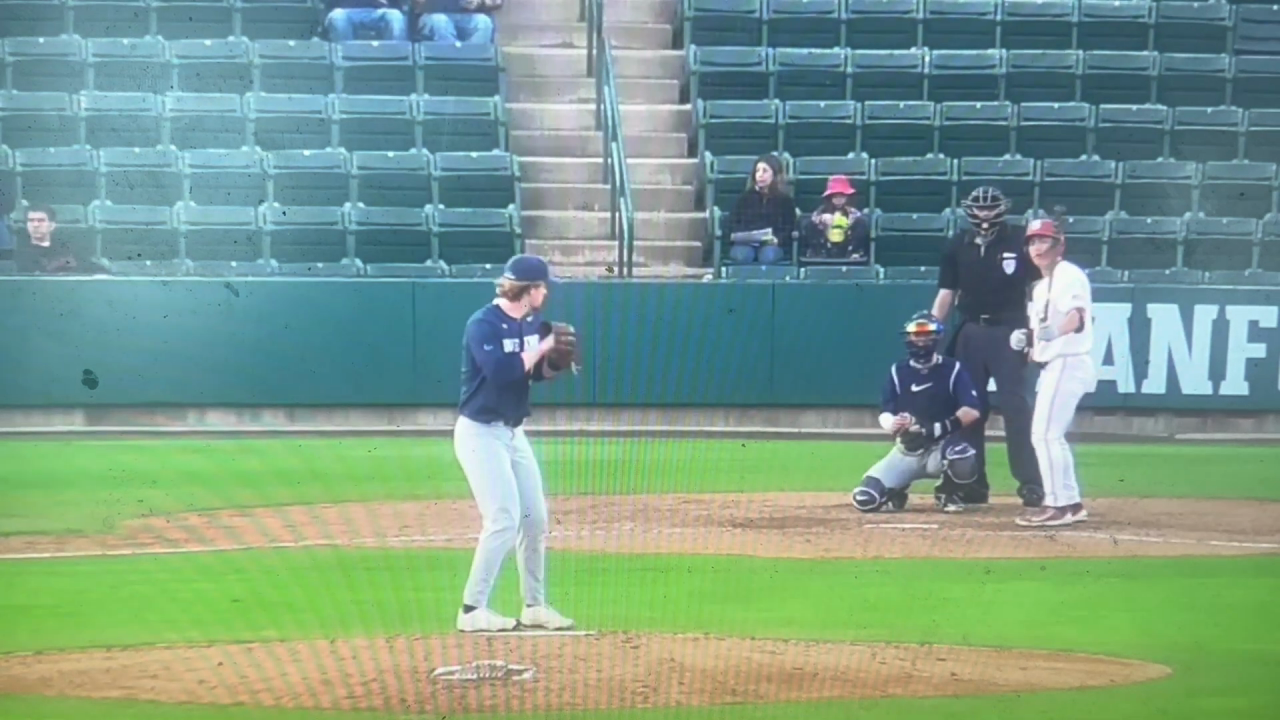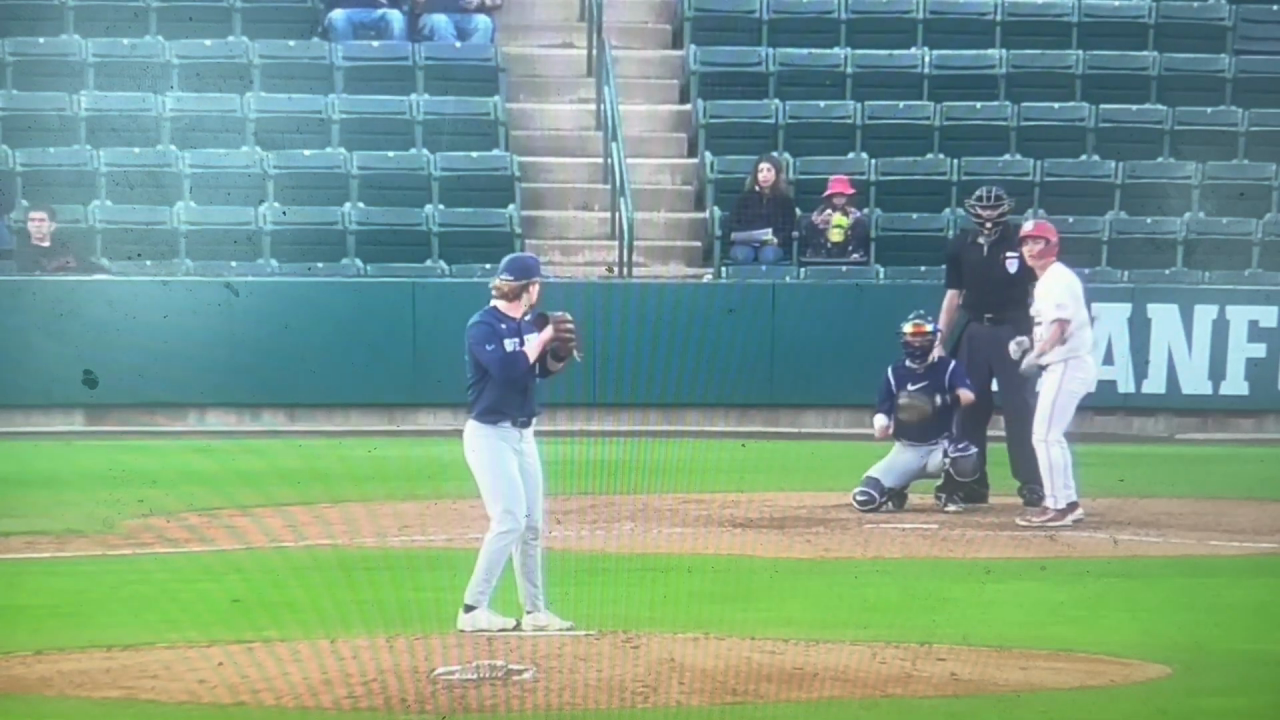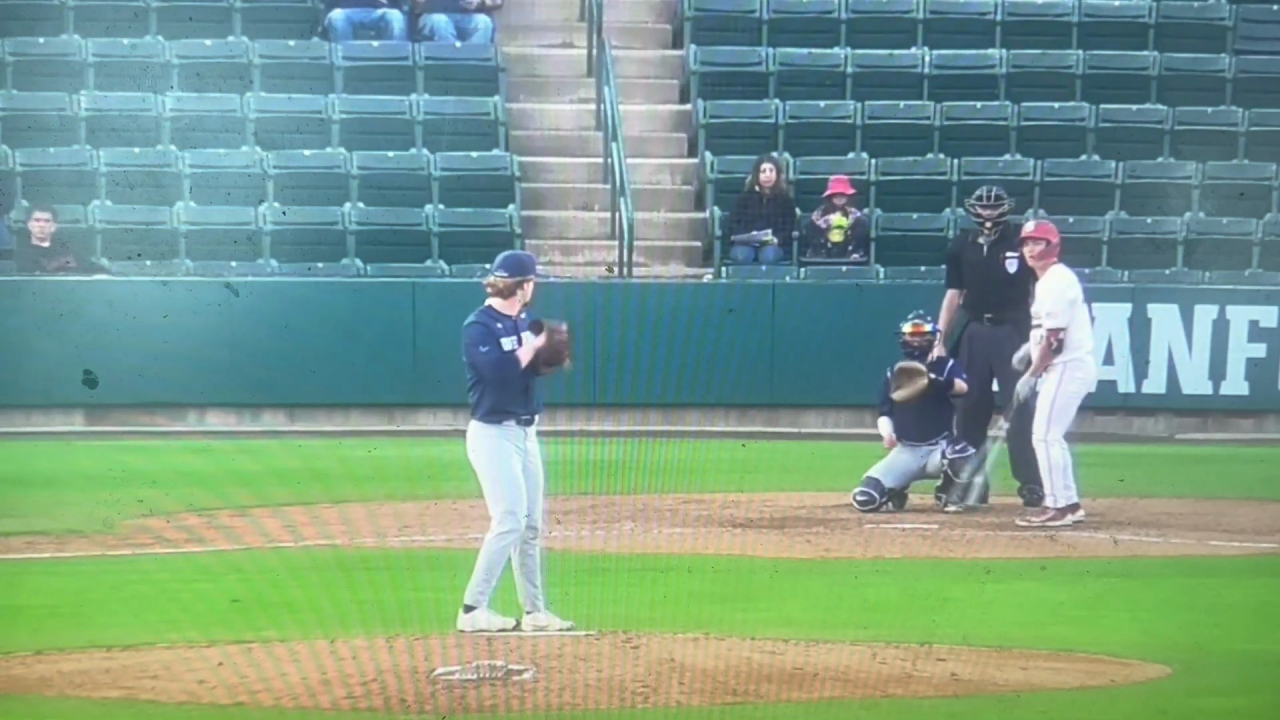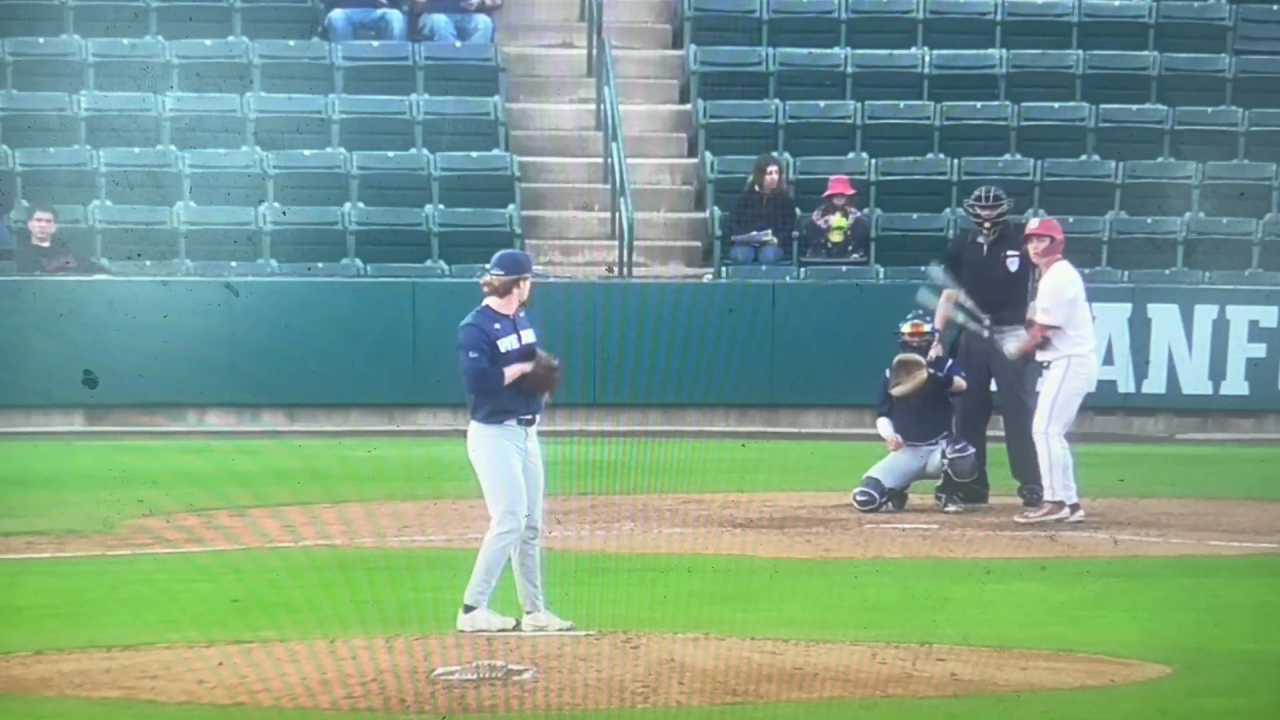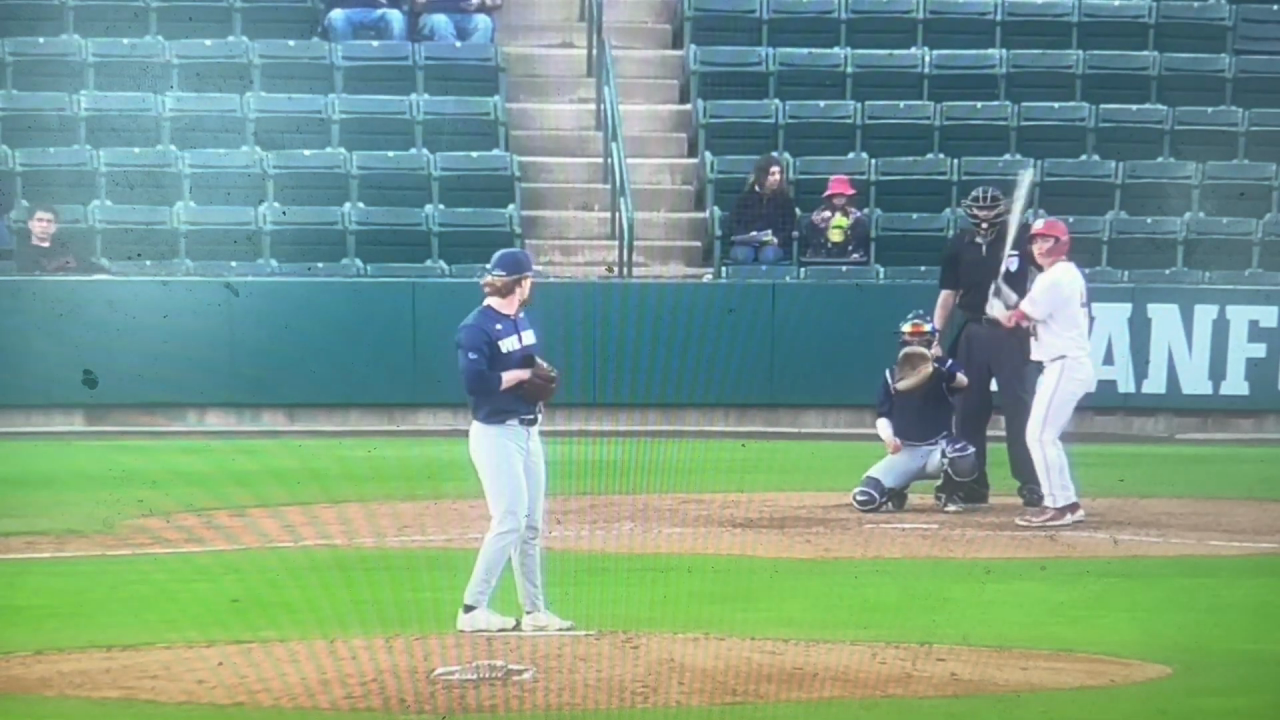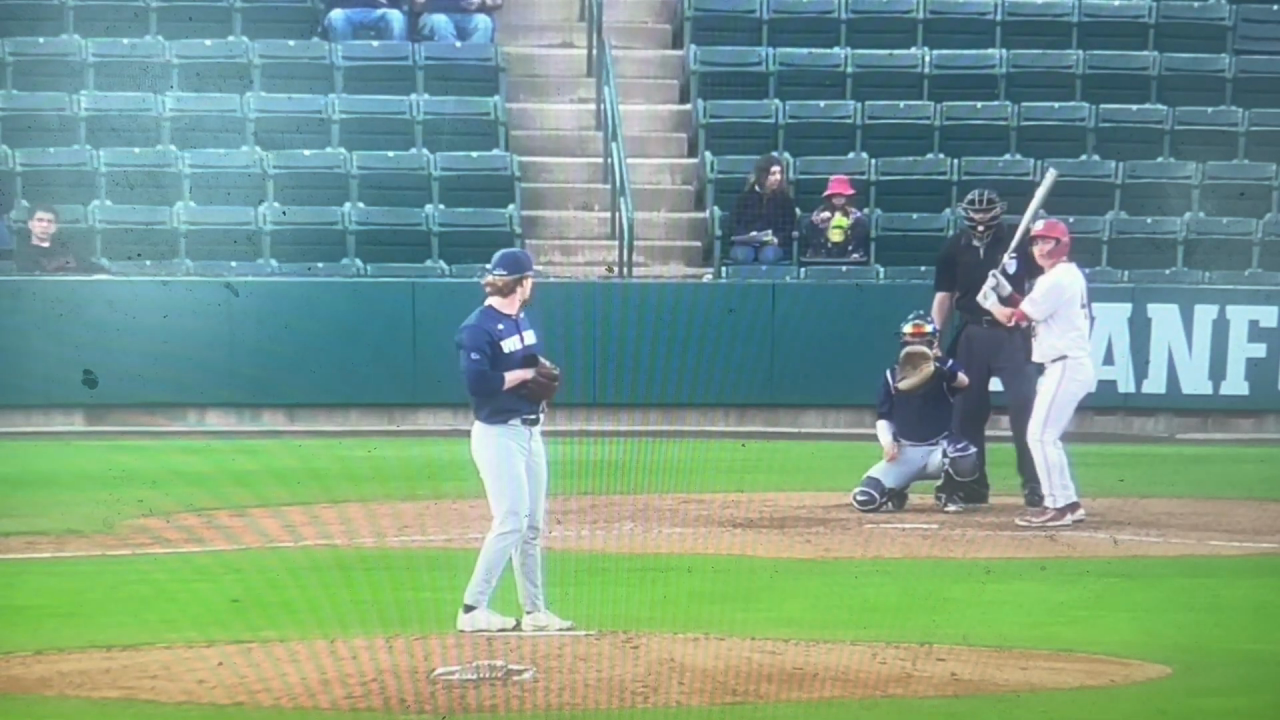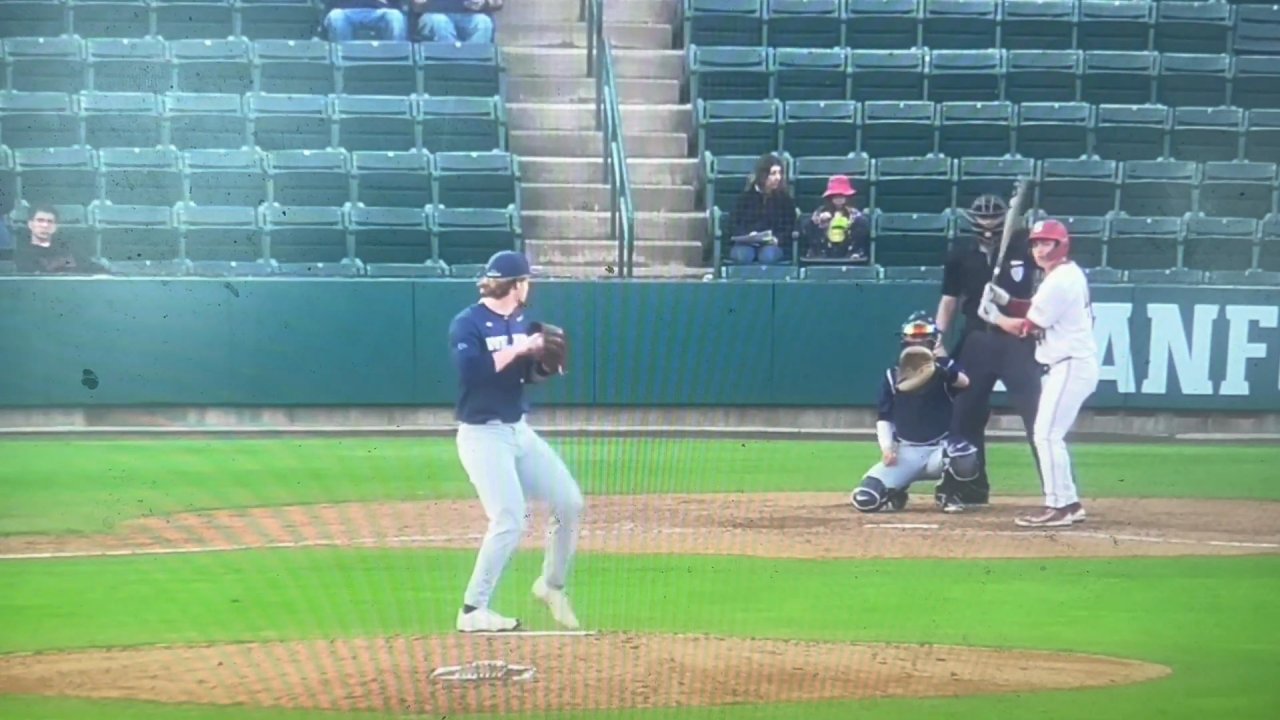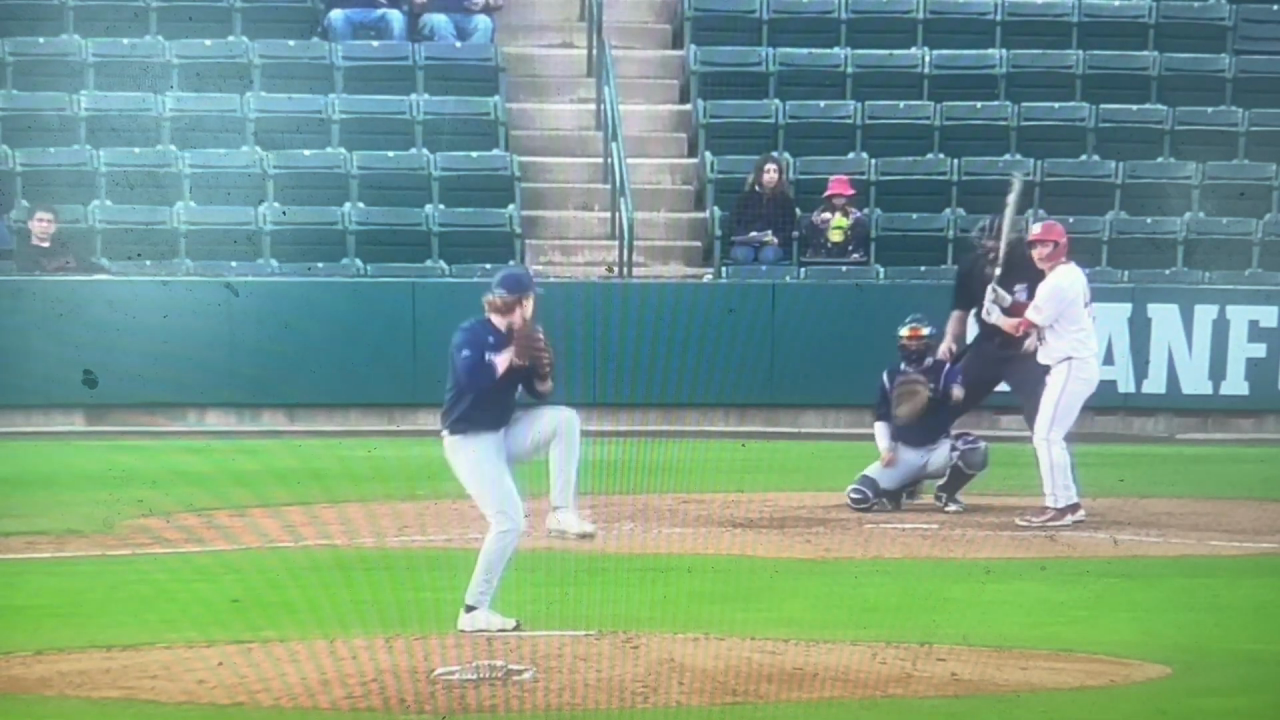
dt=0.3s
person 1, frame 1
left shoulder: (530, 323)
right shoulder: (483, 324)
left elbow: (538, 373)
right elbow: (501, 372)
left wrist: (557, 357)
right wrist: (541, 347)
left hip: (513, 432)
right hip: (480, 433)
left knee: (535, 517)
right knee: (503, 521)
left ankle: (535, 606)
right ankle: (472, 611)
person 1, frame 2
left shoulder: (528, 321)
right shoulder: (482, 326)
left elbow: (545, 369)
right elbow: (508, 369)
left wrist: (561, 348)
right wrist: (541, 338)
left hip: (522, 433)
right hip: (489, 435)
left knee: (532, 525)
right knee: (509, 522)
left ankle: (535, 612)
right ankle: (473, 609)
person 1, frame 3
left shoulder: (523, 319)
right shoulder: (479, 326)
left elbow: (533, 364)
right elbow: (499, 371)
right wrist: (536, 344)
left hip: (525, 431)
right hip: (492, 434)
left knee: (532, 524)
right knee: (509, 521)
left ankle: (534, 611)
right ankle: (472, 609)
person 1, frame 4
left shoulder: (521, 319)
right shoulder: (475, 327)
right elbow: (480, 380)
right wrist: (524, 367)
left hip: (526, 431)
right hip: (494, 434)
left knee: (531, 524)
right knee: (509, 521)
left ankle: (534, 611)
right ankle: (472, 609)
person 1, frame 5
left shoulder: (521, 320)
right shoulder: (476, 327)
right elbow: (475, 383)
right wrist: (522, 374)
left hip: (528, 431)
right hip: (496, 434)
left knee: (532, 524)
right knee: (509, 522)
left ankle: (535, 611)
right ankle: (473, 609)
person 1, frame 6
left shoulder: (521, 319)
right shoulder: (478, 327)
right elbow: (478, 384)
right wrist: (526, 374)
left hip: (530, 431)
right hip: (498, 435)
left knee: (533, 525)
right knee: (511, 522)
left ankle: (534, 612)
right ankle: (472, 610)
person 1, frame 7
left shoulder: (521, 323)
right shoulder: (467, 323)
left elbow: (531, 376)
right elbow: (473, 372)
left wrist: (545, 360)
right wrist: (519, 347)
left hip: (518, 430)
right hip: (482, 434)
left knee: (569, 502)
right knee: (509, 521)
left ankle: (552, 585)
right ankle: (473, 611)
person 1, frame 8
left shoulder: (519, 337)
right shoulder: (470, 334)
left elbow: (540, 392)
right elbow: (475, 379)
left wrist: (541, 369)
right wrist: (511, 353)
left hip: (504, 434)
right hip: (469, 442)
left knee: (565, 419)
right knee: (508, 521)
left ankle: (562, 512)
right ankle: (474, 612)
person 2, frame 1
left shoulder: (1020, 242)
right shoulder: (957, 246)
right elbow: (946, 295)
left hip: (1009, 331)
right hip: (969, 333)
left knee: (1017, 408)
left ankle: (1032, 484)
right ankle: (971, 484)
person 2, frame 2
left shoulder: (1022, 241)
right shoulder: (961, 245)
right elbow: (953, 295)
right wrist: (939, 340)
left hip: (1013, 331)
right hip: (974, 332)
left knee: (1019, 408)
right knee: (970, 408)
left ankle: (1032, 484)
right ankle: (971, 484)
person 2, frame 3
left shoulder: (1022, 241)
right shoulder: (961, 246)
right elbow: (953, 295)
right wrist: (939, 339)
left hip: (1013, 331)
right hip: (974, 332)
left knee: (1020, 408)
right knee: (970, 409)
left ankle: (1031, 484)
person 2, frame 4
left shoulder: (1021, 240)
right shoulder: (960, 245)
right elbow: (950, 293)
right wrist: (936, 337)
left hip: (1012, 331)
right hip: (972, 332)
left knee: (1018, 408)
right knee: (969, 409)
left ankle: (1032, 484)
right ankle: (970, 485)
person 2, frame 5
left shoulder: (1020, 239)
right shoulder: (958, 245)
right elbow: (948, 294)
right wrist: (935, 338)
left hip: (1012, 334)
right hip: (972, 333)
left knee: (1020, 409)
right knee: (969, 410)
left ankle: (1031, 484)
right ankle: (970, 485)
person 2, frame 6
left shoulder: (1017, 241)
right shoulder: (954, 247)
right elbow: (944, 296)
left hip: (1011, 334)
right hip: (971, 335)
left knee: (1023, 405)
right knee: (967, 411)
left ankle: (1034, 483)
right ankle: (969, 485)
person 2, frame 7
left shoulder: (1024, 245)
right shoulder: (962, 253)
right elbow: (950, 299)
right wrist: (939, 340)
left hip: (1018, 341)
right hip: (978, 338)
left knee: (1037, 413)
right knee: (966, 414)
right ankle: (969, 487)
person 2, frame 8
left shoulder: (1031, 264)
right shoulder: (970, 268)
right elbow: (960, 312)
right wrist: (949, 340)
left hip: (1024, 352)
right hip: (986, 348)
person 3, frame 1
left shoulder: (1069, 275)
right shoulder: (1041, 286)
left elbow: (1079, 317)
left wrist: (1055, 331)
right wrist: (1025, 336)
left hip: (1068, 364)
right hip: (1056, 365)
left knee: (1043, 433)
right knee: (1053, 435)
left ankle: (1057, 507)
right ankle: (1071, 503)
person 3, frame 2
left shoulder: (1059, 278)
right shoulder: (1044, 282)
left elbow: (1061, 327)
left wrist: (1037, 354)
right wrist: (1027, 343)
left hip: (1068, 365)
right hip: (1060, 366)
left knee: (1045, 435)
right knee: (1052, 435)
left ankle: (1057, 508)
right ankle: (1069, 502)
person 3, frame 3
left shoulder: (1056, 281)
right shoulder: (1049, 280)
left elbow: (1055, 339)
left wrist: (1031, 375)
right wrist: (1030, 348)
left hip: (1069, 366)
right hip: (1068, 366)
left knee: (1044, 435)
right knee: (1052, 435)
left ankle: (1056, 507)
right ankle: (1070, 503)
person 3, frame 4
left shoulder: (1057, 278)
right shoulder: (1057, 275)
left elbow: (1044, 333)
left wrist: (1018, 347)
right wrist: (1025, 340)
left hip: (1071, 363)
right hip: (1068, 363)
left knee: (1045, 430)
right knee: (1052, 433)
left ankle: (1055, 501)
right ankle: (1069, 503)
person 3, frame 5
left shoulder: (1054, 278)
right shoulder: (1068, 275)
left elbow: (1017, 319)
right elbow: (1038, 312)
left hip: (1066, 367)
right hip: (1071, 366)
left knee: (1038, 434)
right knee: (1047, 436)
left ankle: (1057, 507)
right ankle: (1068, 503)
person 3, frame 6
left shoulder: (1056, 280)
right shoulder: (1068, 275)
left elbow: (1016, 318)
right elbow: (1036, 309)
left wrist: (991, 303)
right wrist: (1007, 292)
left hip: (1067, 368)
right hip: (1069, 367)
left knee: (1039, 435)
right knee: (1046, 437)
left ankle: (1057, 507)
right ankle: (1069, 503)
person 3, frame 7
left shoulder: (1058, 282)
right shoulder: (1068, 273)
left elbow: (1027, 328)
right elbow: (1039, 310)
left wrist: (994, 316)
right wrist: (1005, 301)
left hip: (1072, 367)
right hip: (1070, 366)
left knee: (1047, 435)
right knee: (1050, 435)
left ankle: (1058, 508)
right ankle: (1069, 503)
person 3, frame 8
left shoulder: (1057, 282)
right shoulder: (1069, 273)
left elbow: (1025, 327)
right elbow: (1040, 313)
left wrist: (995, 317)
right wrist: (1008, 302)
left hip: (1072, 367)
right hip: (1073, 367)
left knee: (1046, 435)
right knee: (1051, 436)
left ankle: (1058, 508)
right ankle: (1070, 504)
person 4, frame 1
left shoulder: (952, 369)
right shoulder: (898, 371)
left elbow: (972, 411)
right elbow: (885, 414)
left wrist: (939, 429)
right wrist: (892, 424)
left hip: (940, 448)
right hip: (905, 451)
left knee: (964, 460)
right knee: (865, 499)
right ankle: (896, 490)
person 4, frame 2
left shoulder: (948, 367)
right shoulder: (894, 372)
left elbow: (968, 395)
right elbow: (882, 412)
left wrist: (940, 401)
right wrist: (881, 426)
left hip: (939, 447)
right hip: (905, 451)
left knee: (966, 458)
right knee: (865, 500)
right ankle: (896, 491)
person 4, frame 3
left shoulder: (946, 366)
right shoulder: (895, 373)
left elbow: (962, 387)
right elbow: (884, 414)
left wrist: (936, 382)
right wrist: (887, 433)
left hip: (939, 447)
right hip: (905, 451)
left knee: (964, 460)
right knee: (864, 500)
left ankle: (949, 493)
right ankle: (896, 492)
person 4, frame 4
left shoulder: (945, 366)
right shoulder: (893, 372)
left elbow: (961, 385)
right elbow: (883, 415)
left wrist: (934, 377)
right wrist: (889, 434)
left hip: (938, 447)
right hip: (905, 452)
left knee: (965, 462)
right knee: (865, 500)
right ankle: (896, 492)
person 4, frame 5
left shoulder: (944, 367)
right shoulder: (892, 374)
left elbow: (963, 382)
right elbow: (883, 416)
left wrist: (941, 374)
right wrist: (888, 436)
left hip: (938, 448)
right hip: (905, 452)
left knee: (965, 460)
right knee: (864, 500)
right ankle: (895, 492)
person 4, frame 6
left shoulder: (945, 366)
right shoulder: (892, 374)
left elbow: (963, 382)
right elbow: (883, 418)
left wrist: (940, 371)
right wrist: (887, 443)
left hip: (938, 448)
right hip: (905, 452)
left knee: (965, 460)
right knee: (864, 500)
right ankle: (896, 493)
person 4, frame 7
left shoulder: (945, 367)
right shoulder: (893, 375)
left elbow: (964, 382)
right elbow: (884, 418)
left wrist: (942, 373)
right wrist: (886, 447)
left hip: (939, 449)
right hip: (905, 452)
left knee: (966, 460)
right knee: (865, 500)
right ankle: (896, 493)
person 4, frame 8
left shoulder: (943, 369)
right shoulder: (890, 376)
left elbow: (957, 392)
right elbow: (882, 418)
left wrist: (939, 393)
right wrist: (884, 448)
left hip: (938, 449)
right hip: (903, 453)
left knee: (974, 452)
right knee: (859, 498)
left ankle: (946, 494)
right ankle: (892, 493)
